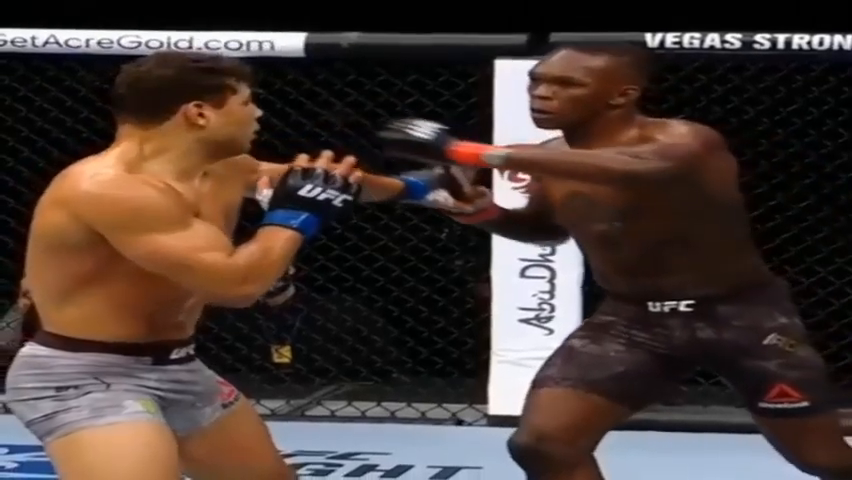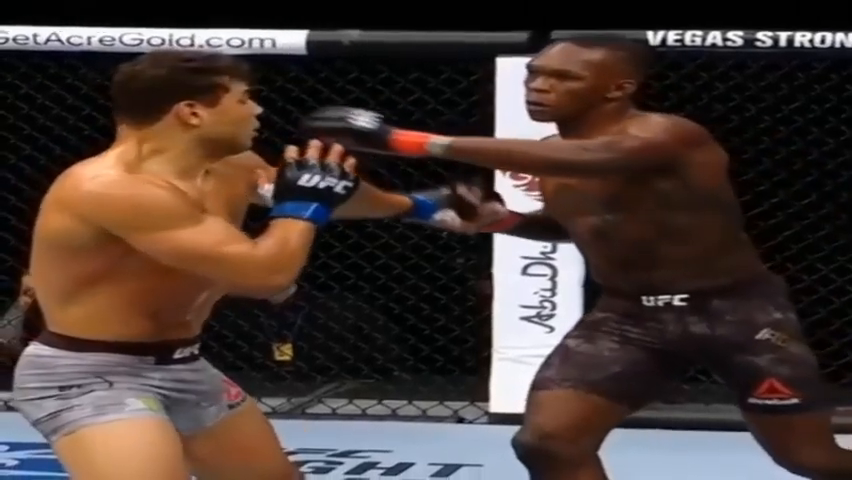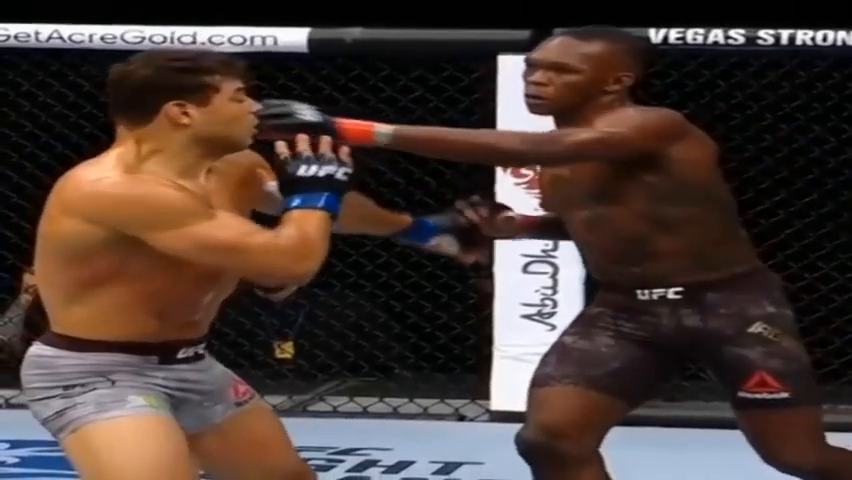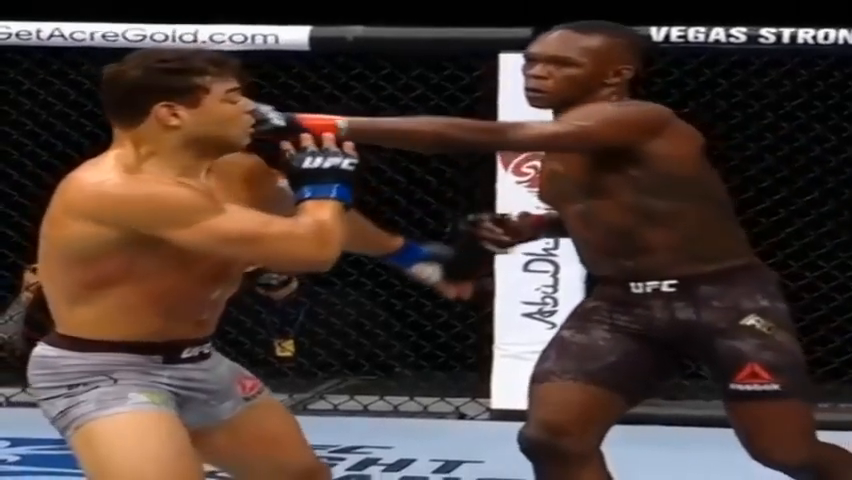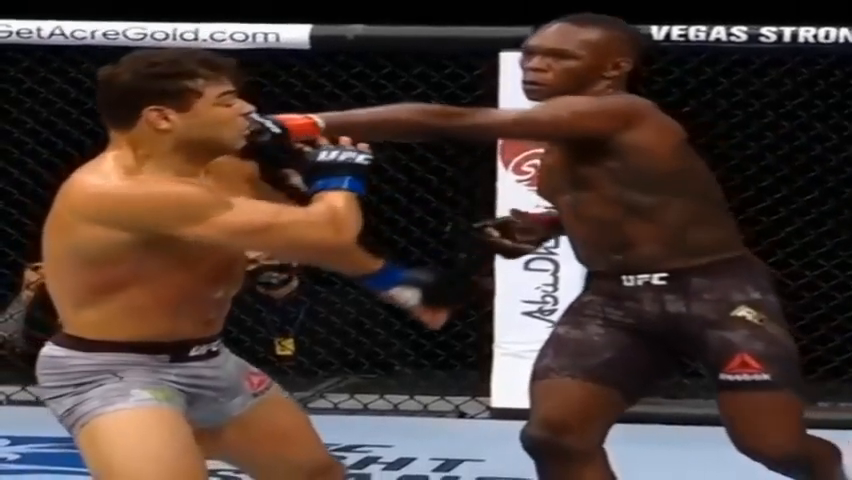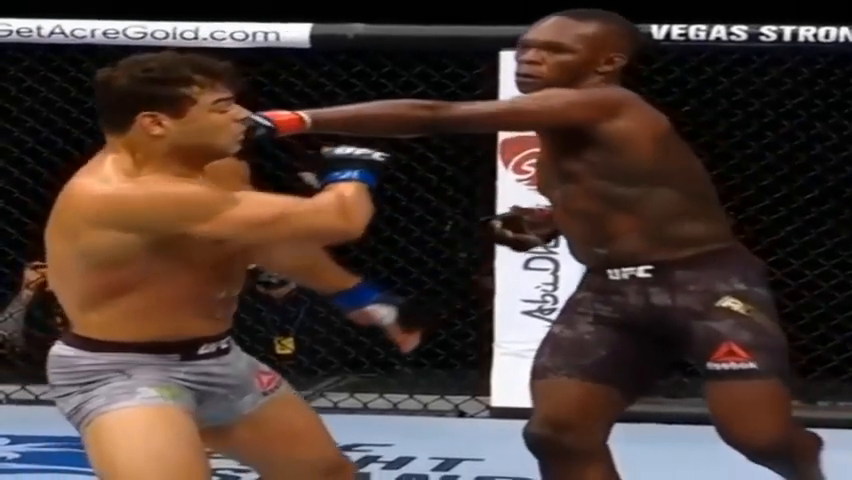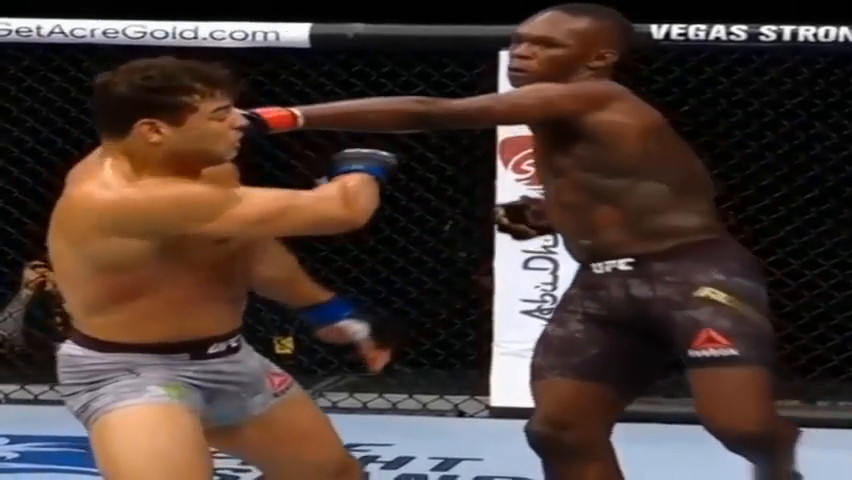
dt=0.4s
person 1, frame 1
left shoulder: (685, 140)
right shoulder: (553, 158)
left elbow: (646, 168)
right elbow: (549, 227)
left wrist: (466, 152)
right wrist: (480, 210)
left hip: (741, 313)
right hip: (628, 318)
person 1, frame 2
left shoulder: (670, 135)
right shoulder: (552, 156)
left elbow: (591, 160)
left wrist: (408, 140)
right wrist: (500, 219)
left hip: (736, 308)
right hip: (625, 315)
person 1, frame 3
left shoulder: (657, 129)
right shoulder: (559, 155)
left elbow: (527, 149)
left wrist: (360, 131)
right wrist: (519, 225)
left hip: (731, 303)
right hip: (622, 309)
person 1, frame 4
left shoulder: (641, 123)
right shoulder: (559, 149)
left elbow: (487, 136)
left wrist: (333, 125)
right wrist: (532, 226)
left hip: (724, 296)
right hip: (619, 303)
person 1, frame 5
left shoulder: (619, 115)
right shoulder: (564, 140)
left elbow: (451, 121)
left wrist: (312, 124)
right wrist: (543, 225)
left hip: (716, 289)
right hip: (614, 297)
person 1, frame 6
left shoulder: (603, 107)
right shoulder: (564, 129)
left elbow: (435, 116)
left wrist: (298, 120)
right wrist: (555, 220)
left hip: (707, 282)
right hip: (608, 292)
right knee: (558, 432)
person 1, frame 7
left shoulder: (591, 99)
right shoulder: (567, 118)
left elbow: (428, 113)
right elbow: (675, 179)
left wrist: (288, 116)
right wrist: (561, 209)
left hip: (699, 274)
right hip: (602, 285)
left knee: (742, 425)
right knee: (560, 431)
person 2, frame 1
left shoulder: (222, 168)
right shoulder: (107, 189)
left elbow: (312, 178)
right elbow: (238, 282)
left wrist: (411, 188)
right wrist: (296, 215)
left hip: (176, 368)
right hip: (83, 377)
person 2, frame 2
left shoulder: (230, 169)
right shoulder: (110, 190)
left elbow: (333, 193)
right elbow: (265, 273)
left wrist: (417, 206)
right wrist: (303, 204)
left hip: (181, 367)
right hip: (89, 376)
person 2, frame 3
left shoulder: (232, 169)
right shoulder: (112, 190)
left elbow: (329, 208)
right elbow: (291, 260)
left wrist: (418, 228)
right wrist: (314, 191)
left hip: (189, 366)
person 2, frame 4
left shoulder: (229, 172)
right shoulder: (115, 191)
left elbow: (310, 217)
right elbow: (310, 247)
right wrist: (326, 184)
left hip: (196, 364)
person 2, frame 5
left shoulder: (223, 173)
left elbow: (298, 232)
right elbow: (326, 231)
left wrist: (388, 278)
right wrist: (339, 178)
left hip: (205, 361)
person 2, frame 6
left shoulder: (213, 168)
left elbow: (276, 239)
right elbow: (336, 219)
left wrist: (359, 295)
right wrist: (353, 172)
left hip: (216, 359)
person 2, frame 7
left shoulder: (201, 167)
left elbow: (251, 249)
right elbow: (341, 209)
left wrist: (329, 310)
right wrist: (363, 169)
left hip: (227, 359)
